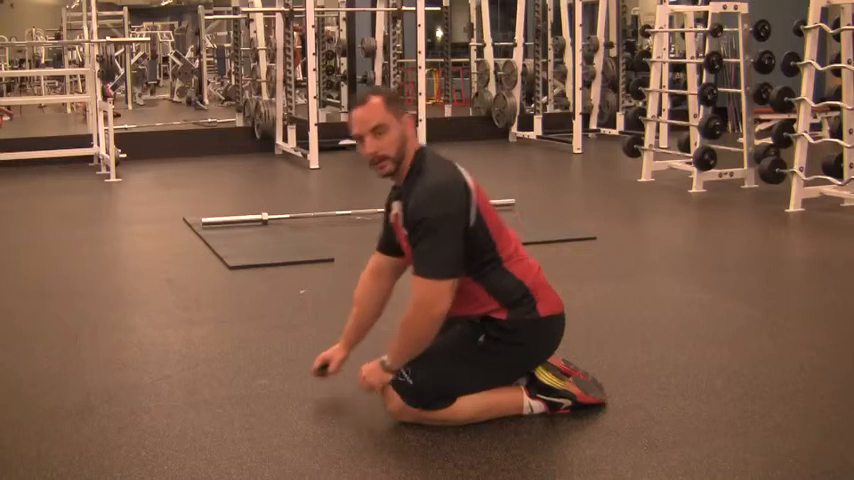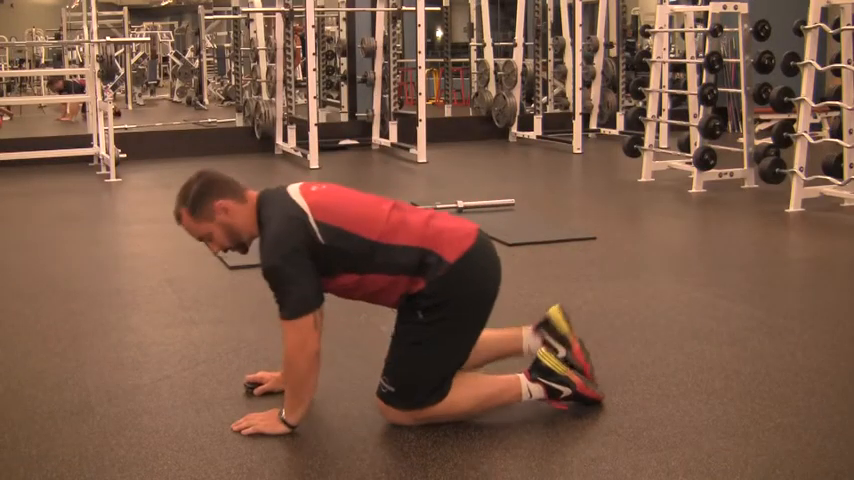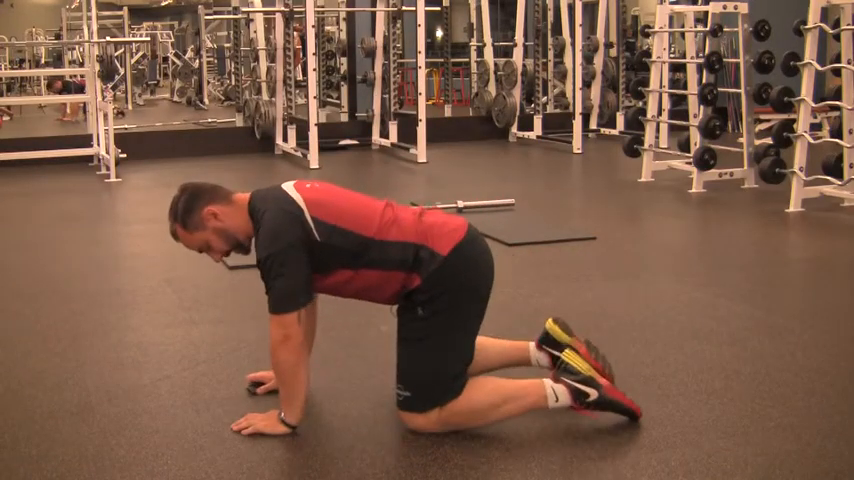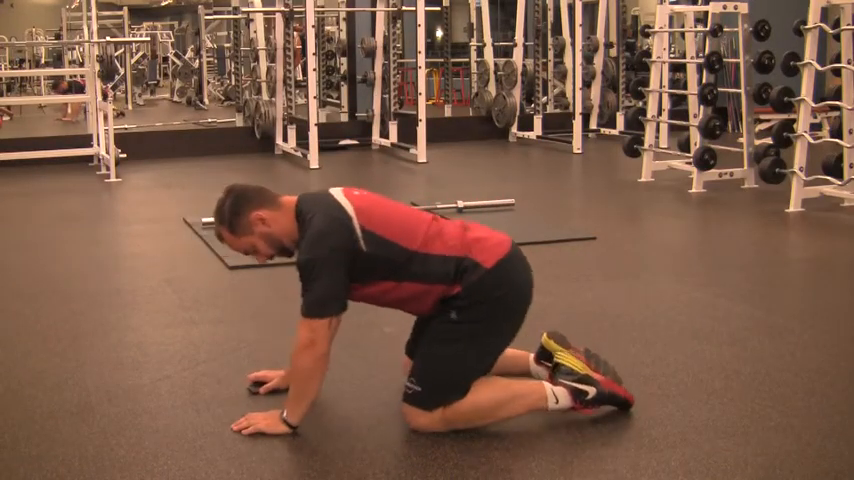
dt=1s
person 1, frame 1
left shoulder: (434, 193)
right shoulder: (404, 192)
left elbow: (431, 306)
right elbow: (379, 273)
left wrist: (388, 365)
right wrist: (345, 345)
left hip: (519, 322)
right hip: (493, 311)
left knee: (403, 399)
right knee: (410, 359)
left ankle: (537, 394)
right ankle: (522, 365)
person 1, frame 2
left shoulder: (281, 239)
right shoulder: (287, 204)
left elbow: (305, 343)
right elbow: (307, 319)
left wrist: (288, 417)
right wrist: (291, 375)
left hip: (454, 273)
right hip: (464, 252)
left knee: (401, 406)
right knee: (433, 355)
left ankle: (538, 382)
right ankle: (539, 339)
person 1, frame 3
left shoulder: (276, 232)
right shoulder: (279, 205)
left elbow: (287, 334)
right elbow: (304, 304)
left wrist: (287, 416)
right wrist: (290, 374)
left hip: (447, 269)
right hip: (452, 251)
left knee: (421, 412)
right knee: (434, 359)
left ankle: (565, 387)
right ankle: (546, 349)
person 1, frame 4
left shoulder: (321, 237)
right shoulder: (321, 210)
left elbow: (314, 342)
right elbow: (316, 313)
left wrist: (288, 418)
right wrist: (291, 373)
left hip: (489, 285)
right hip: (488, 267)
left knee: (424, 412)
right knee: (420, 365)
left ankle: (566, 390)
right ankle: (544, 361)
